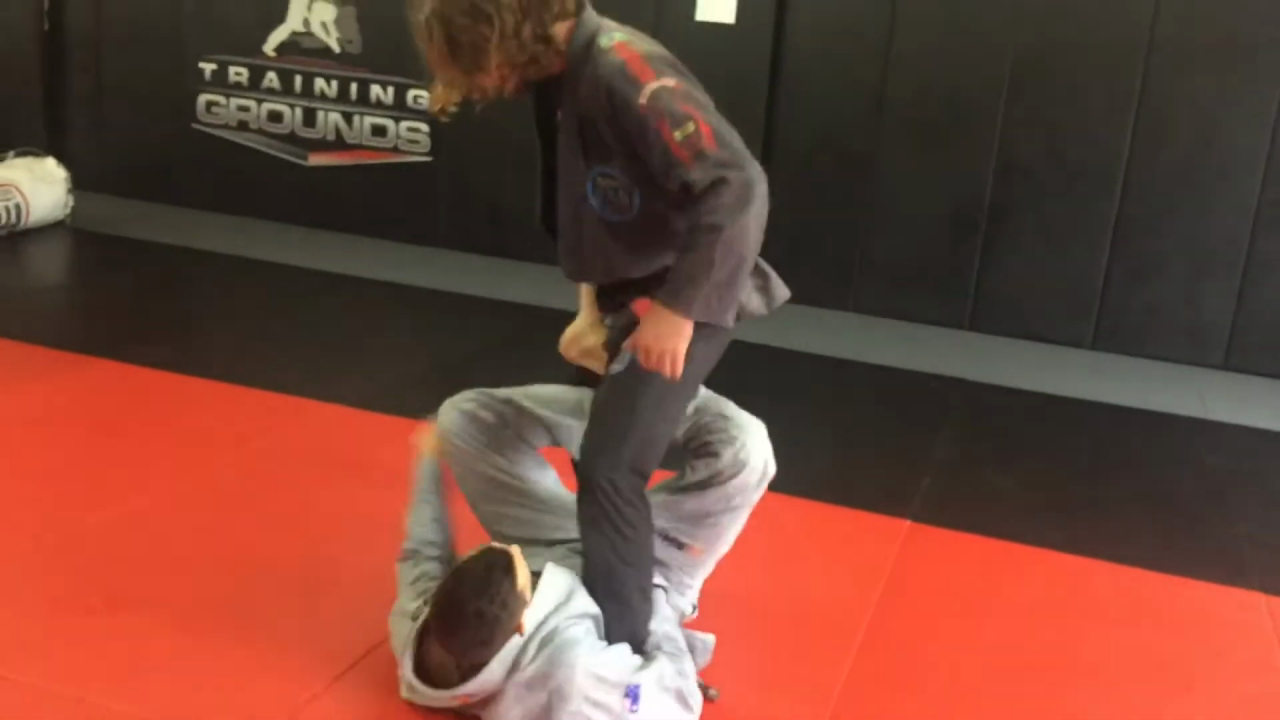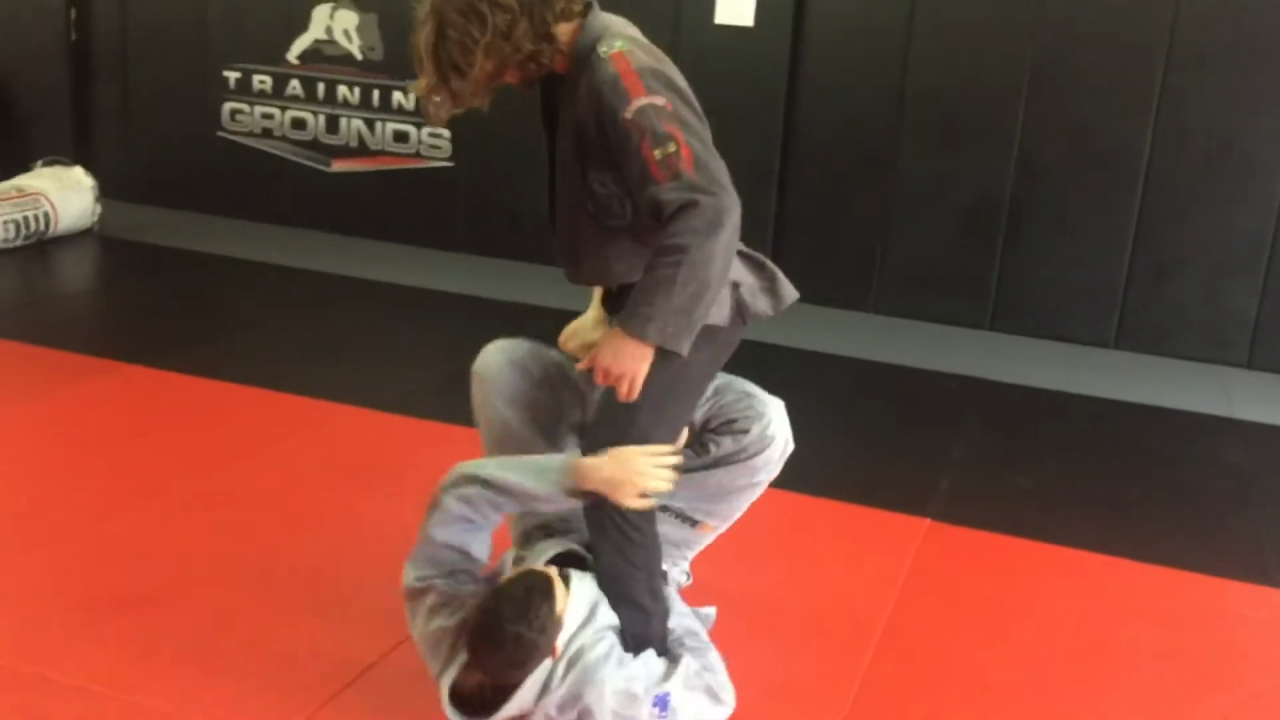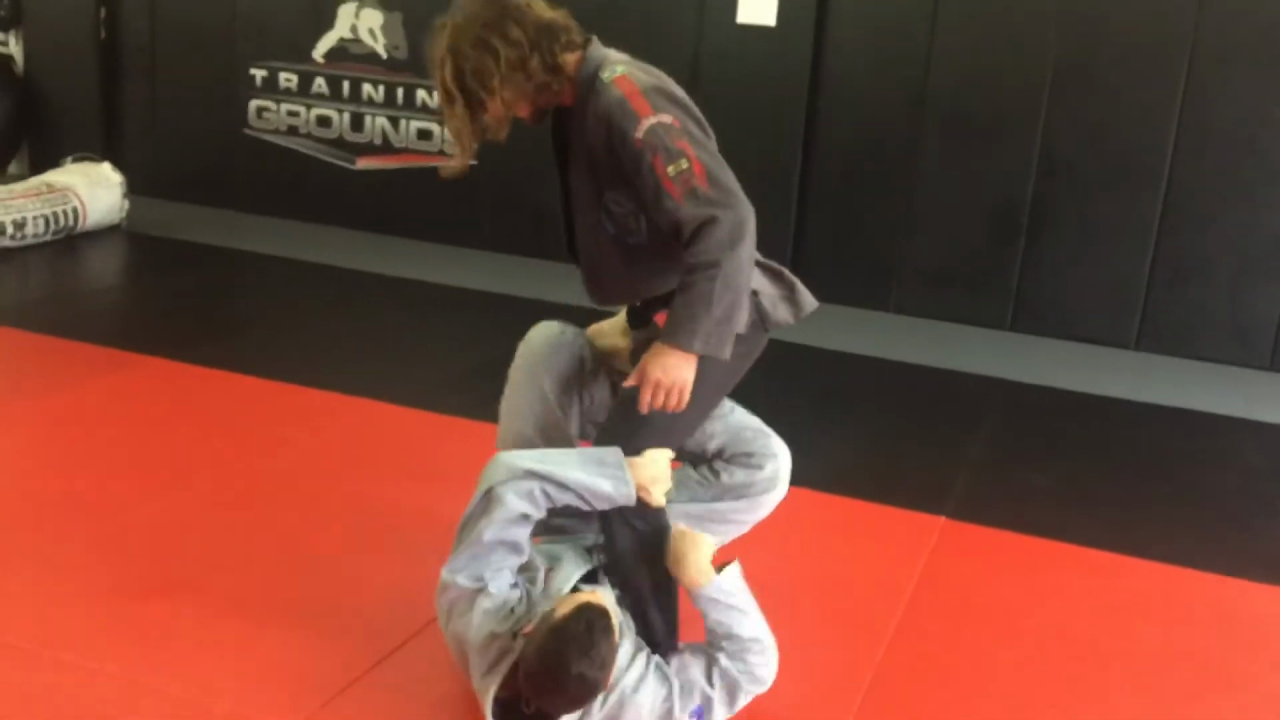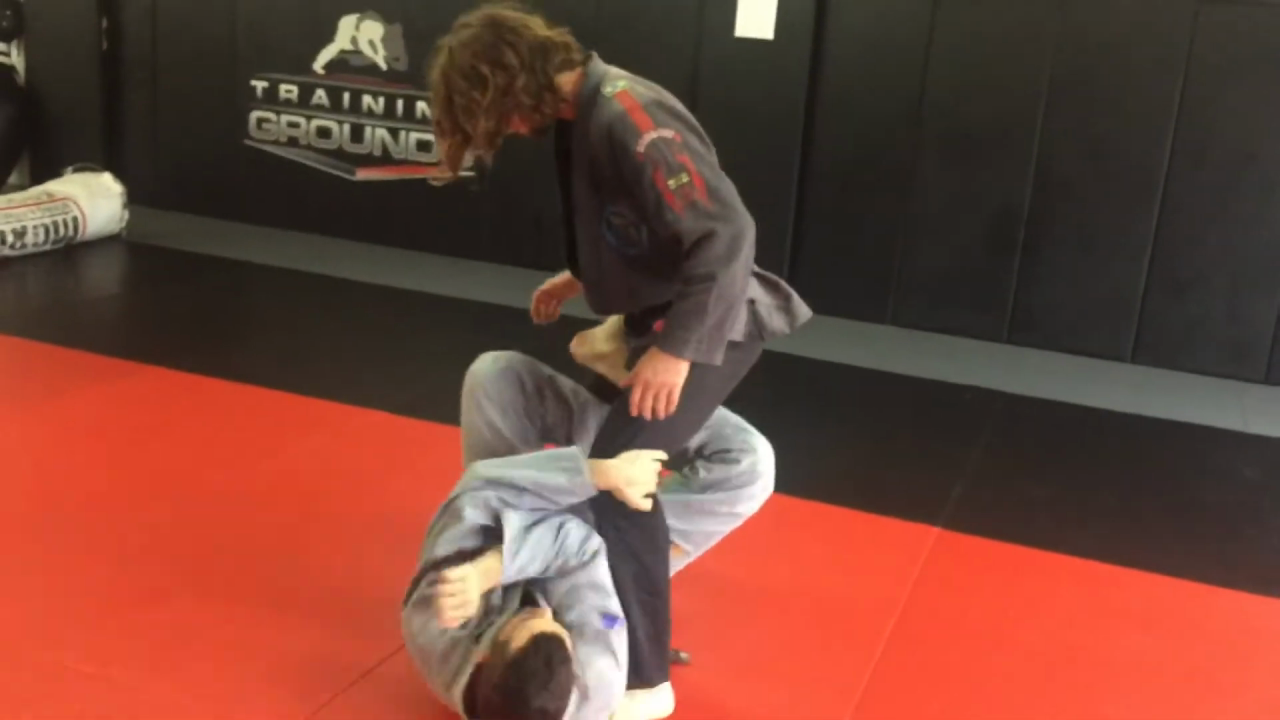
dt=0.3s
person 1, frame 1
left shoulder: (623, 70)
right shoulder: (565, 65)
left elbow: (736, 187)
left wrist: (680, 307)
right wrist: (600, 297)
left hip: (681, 301)
right hip: (635, 290)
left knee: (610, 467)
right knee: (601, 450)
person 1, frame 2
left shoulder: (620, 77)
right shoulder: (578, 56)
left elbow: (707, 211)
left wrist: (642, 331)
right wrist: (616, 294)
left hip: (688, 306)
right hip: (646, 292)
right knee: (606, 451)
left ankle: (635, 659)
person 1, frame 3
left shoulder: (626, 104)
right shoulder: (583, 95)
left elbow: (725, 224)
left wrist: (684, 344)
left hip: (713, 320)
right hip: (671, 312)
right knee: (624, 459)
person 1, frame 4
left shoulder: (628, 117)
right shoulder: (580, 110)
left elbow: (723, 231)
left wrist: (678, 348)
right wrist: (583, 275)
left hip: (716, 323)
right hip: (661, 318)
right knee: (616, 462)
left ankle: (640, 677)
person 2, frame 1
left shoulder: (415, 633)
right shoulder: (569, 675)
left elbow: (425, 557)
left wrist: (431, 469)
right wrist: (647, 603)
left hip: (557, 558)
left knee: (463, 416)
right knee: (740, 446)
person 2, frame 2
left shoulder: (440, 632)
right shoulder: (599, 688)
left elbow: (464, 495)
left wrist: (583, 472)
right wrist: (657, 589)
left hip: (555, 536)
left knee: (502, 360)
right knee: (762, 427)
person 2, frame 3
left shoulder: (474, 629)
left elbow: (507, 481)
right elbow: (752, 666)
left wrist: (626, 474)
right wrist: (703, 581)
left hip: (533, 546)
left knee: (553, 344)
right knee: (764, 464)
person 2, frame 4
left shoulder: (432, 635)
right shoulder: (592, 687)
left elbow: (480, 489)
right elbow: (580, 551)
left wrist: (600, 473)
right wrist: (490, 568)
left knee: (496, 373)
right knee: (747, 466)
